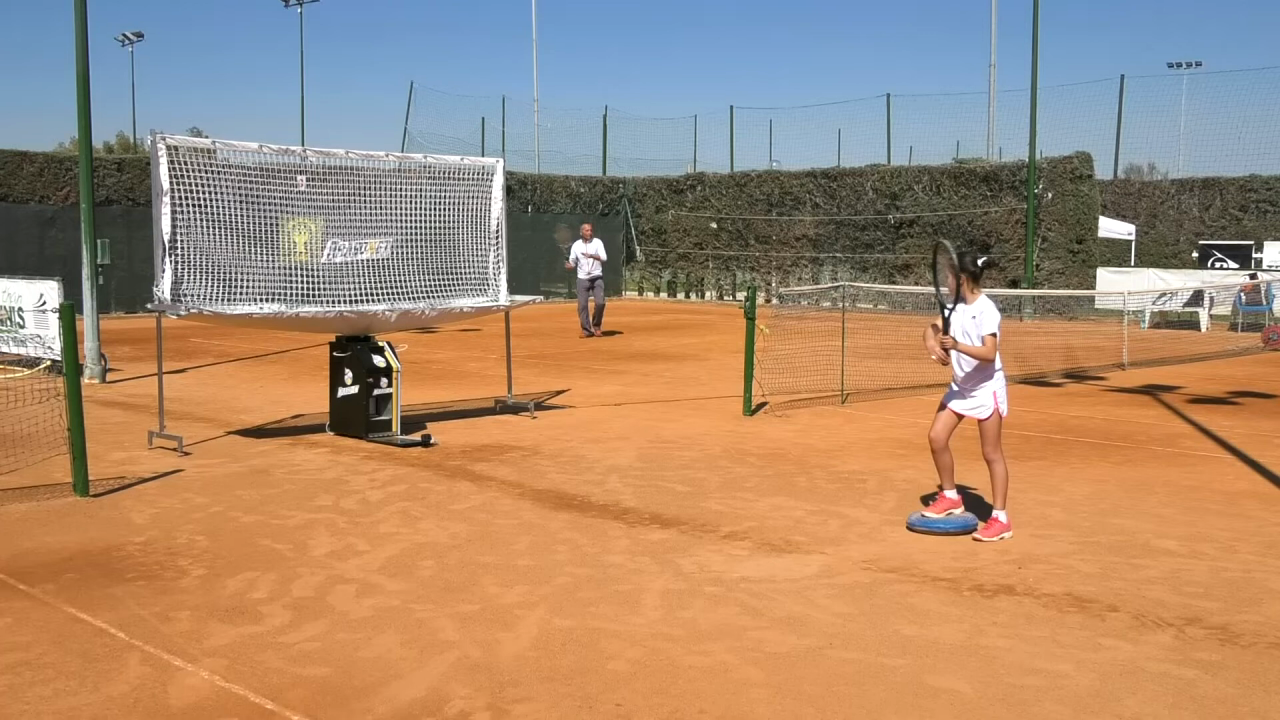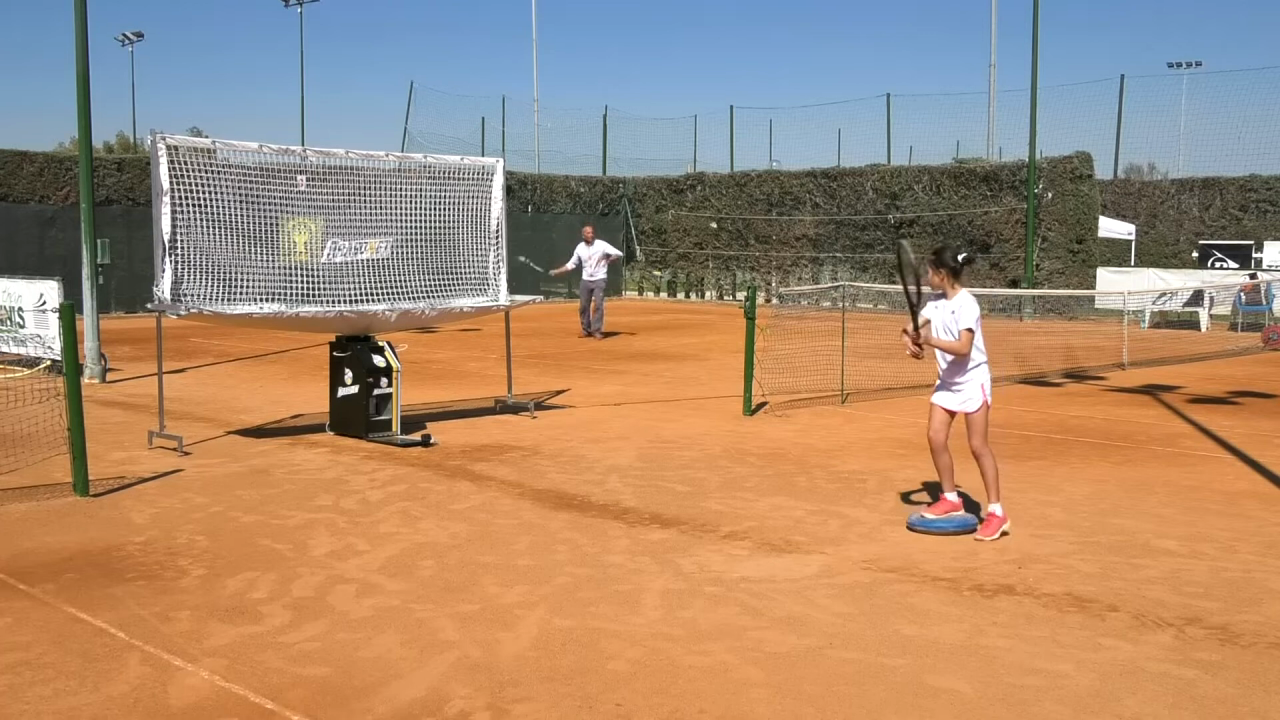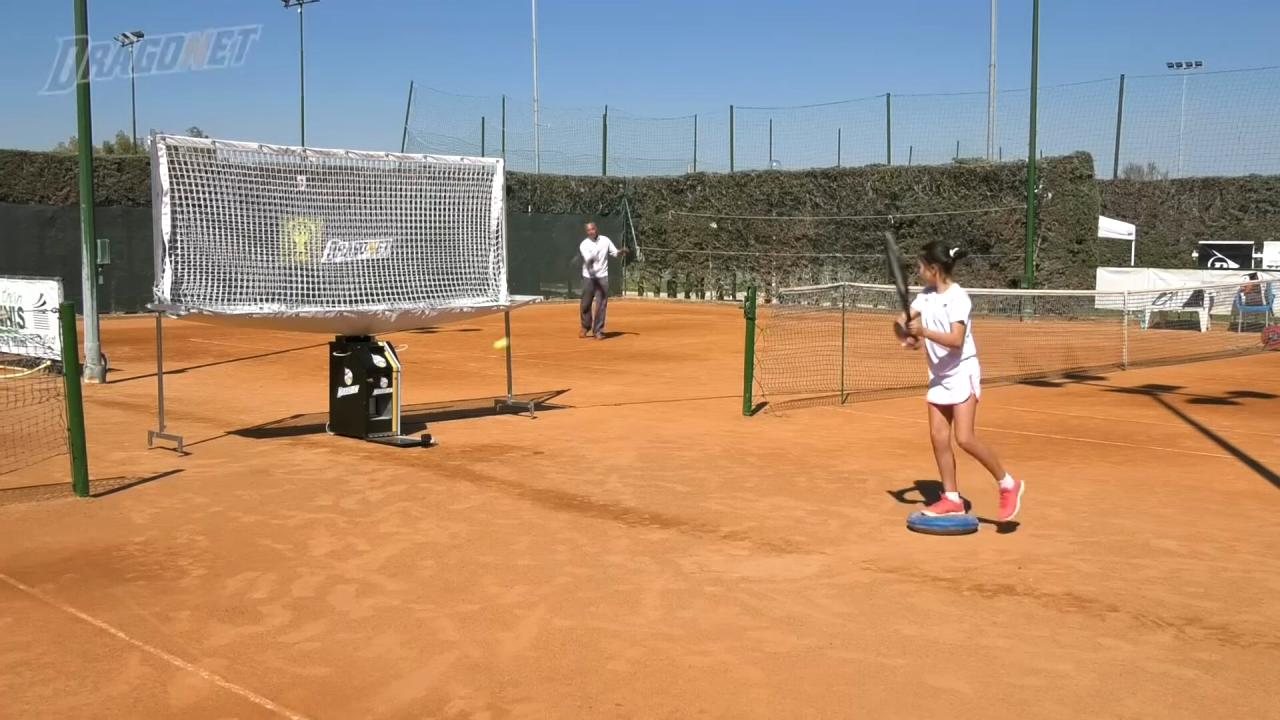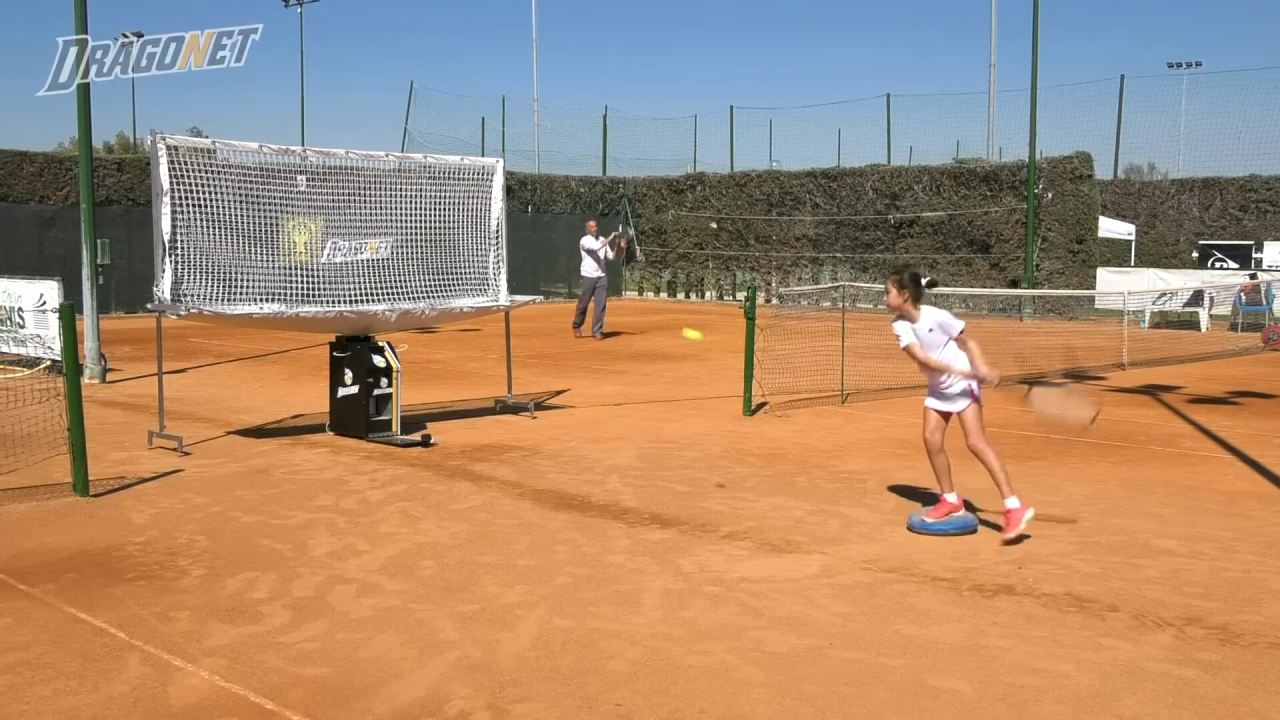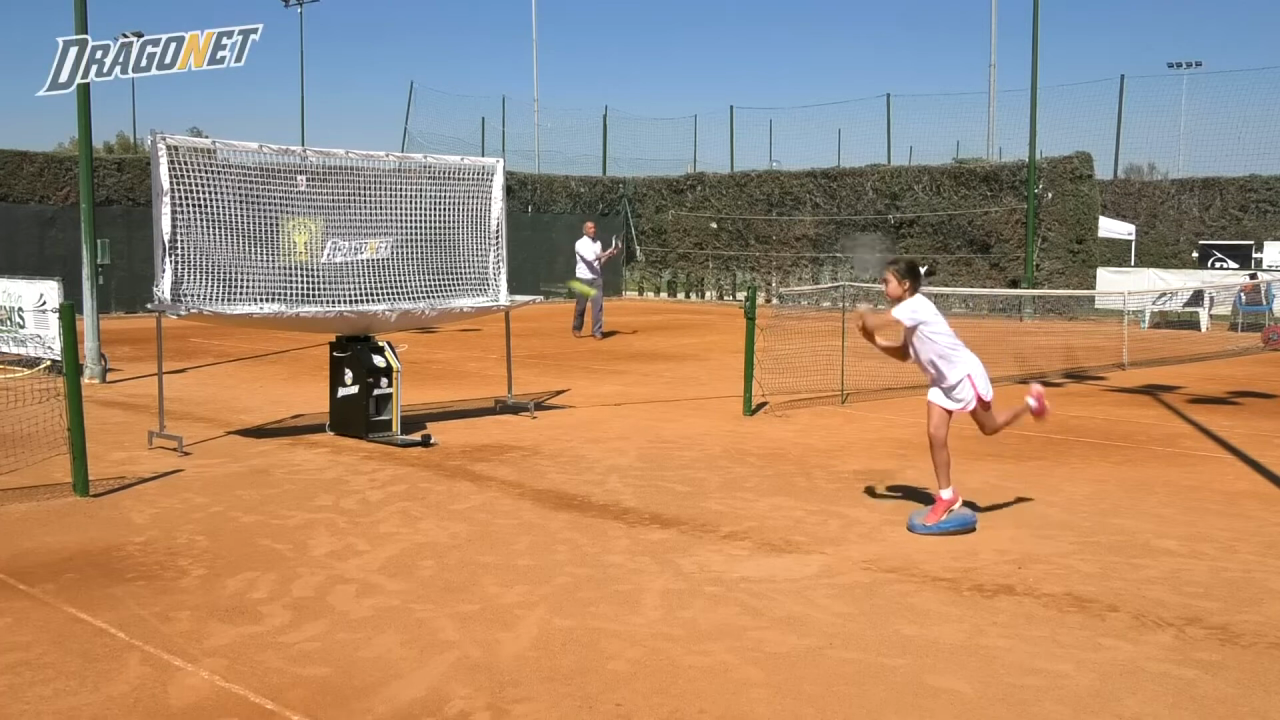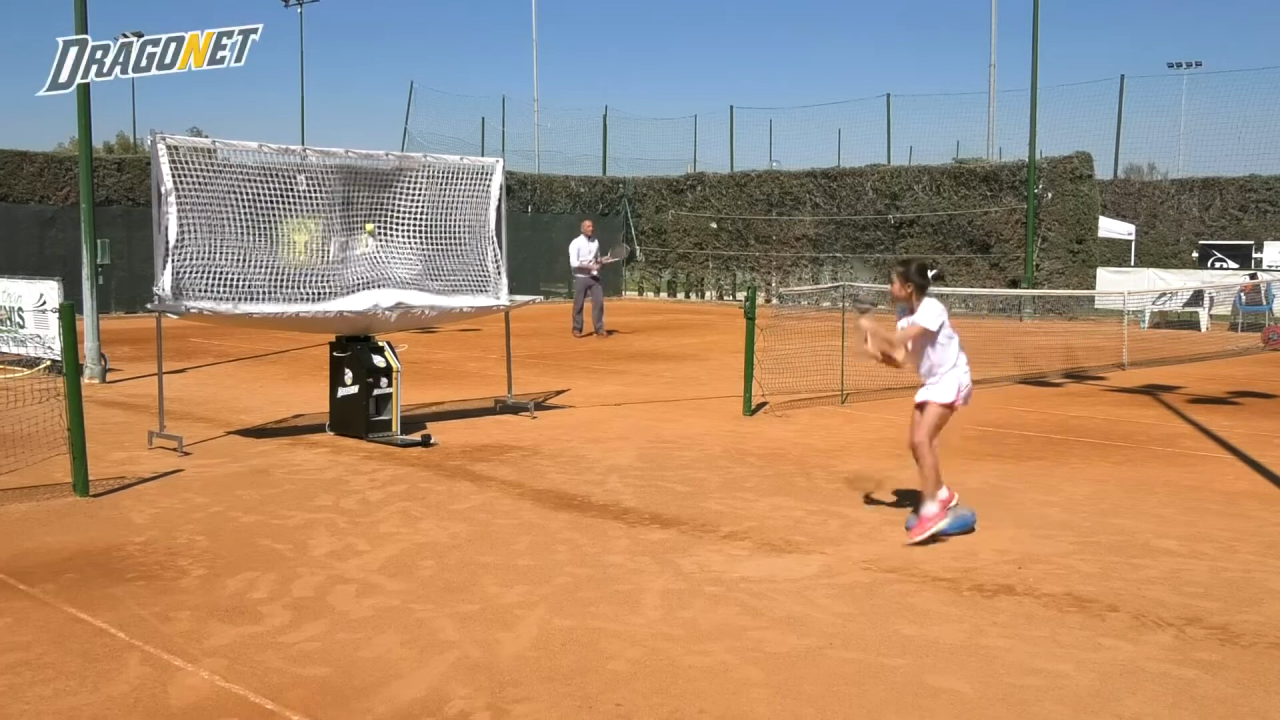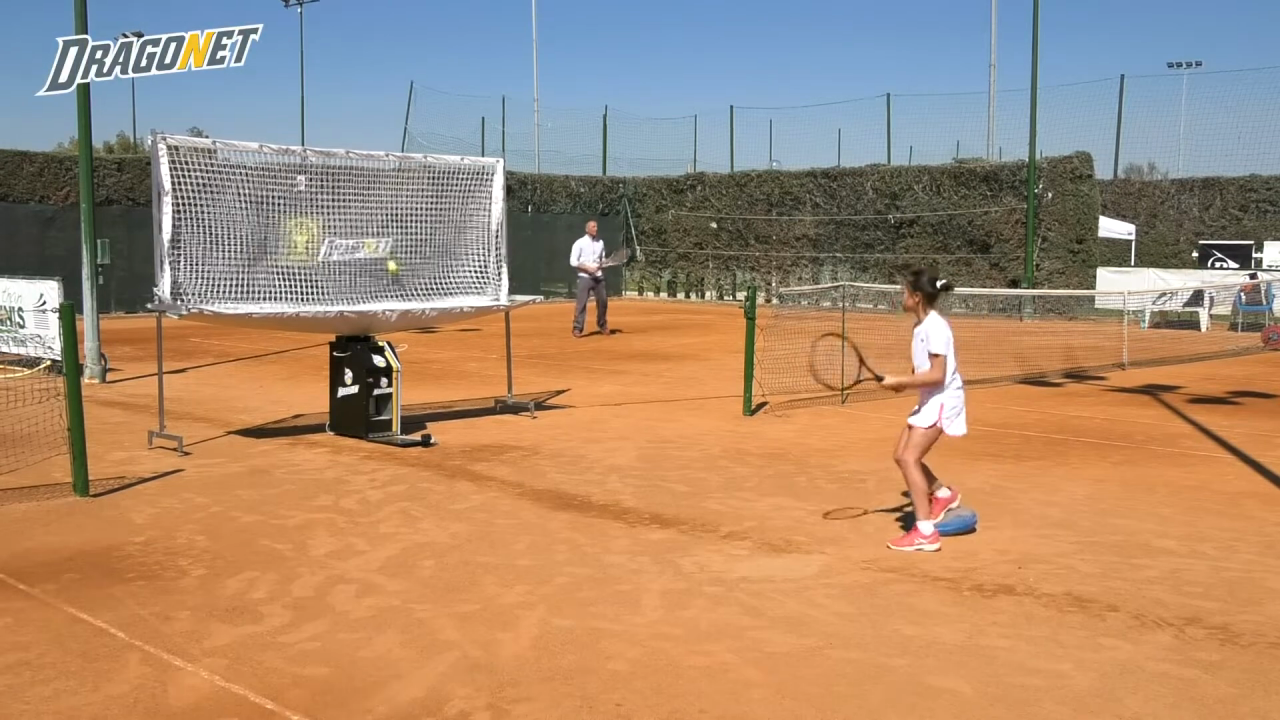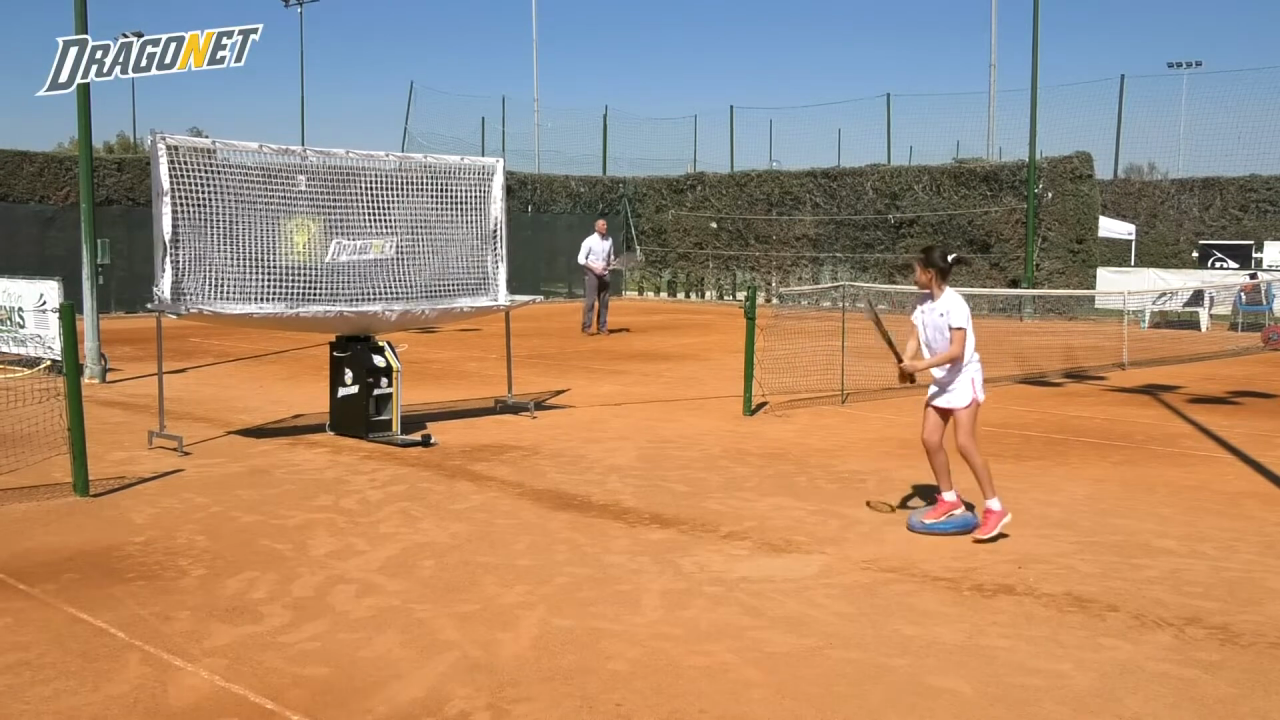
dt=0.3s
person 1, frame 1
left shoulder: (987, 310)
right shoulder: (956, 305)
left elbow: (989, 354)
right elbow: (933, 330)
left wrist: (956, 345)
right wrist: (935, 347)
left hip: (987, 388)
right hip: (960, 386)
left knee: (991, 453)
right knee: (936, 437)
left ankle: (1001, 519)
right ankle: (950, 497)
person 1, frame 2
left shoulder: (967, 304)
right shoulder: (935, 301)
left elbow: (963, 348)
right elbow: (914, 327)
left wrist: (930, 340)
right wrist: (911, 340)
left hip: (973, 381)
right hip: (947, 381)
left knee: (978, 446)
right knee: (935, 438)
left ankle: (996, 513)
right ankle: (950, 499)
person 1, frame 3
left shoulder: (958, 298)
right shoulder: (925, 295)
left elbow: (956, 344)
right elbow: (907, 323)
left wrist: (921, 332)
right wrist: (907, 334)
left hip: (962, 373)
right hip: (939, 376)
left knee: (965, 438)
right knee: (939, 439)
left ankle: (1008, 485)
right ankle: (952, 499)
person 1, frame 4
left shoulder: (939, 317)
right shoulder: (900, 324)
left elbow: (968, 342)
right elbow: (922, 359)
left wrist: (982, 368)
right wrist: (959, 371)
left hip: (962, 385)
right hip: (938, 389)
left knee: (976, 443)
right knee: (931, 440)
left ankle: (1014, 507)
right ankle: (950, 500)
person 1, frame 5
left shoulder: (914, 305)
right shoulder: (911, 317)
left elbow: (877, 323)
right elbow: (902, 354)
left wrist: (865, 316)
right wrist: (875, 341)
left hip: (966, 375)
right hip: (942, 381)
left knee: (991, 426)
right knee: (936, 436)
left ankle: (1031, 400)
right ankle: (946, 497)
person 1, frame 6
left shoulder: (932, 309)
right shoulder: (906, 317)
left elbow: (901, 340)
right elbow: (900, 357)
left wrist: (871, 327)
right wrist: (881, 349)
left hip: (951, 379)
right hip: (931, 383)
left knee: (922, 440)
right knee: (917, 442)
left ankle: (931, 511)
right ankle: (943, 495)
person 1, frame 7
left shoulder: (936, 328)
right shoulder: (921, 326)
left elbow: (936, 374)
left wrist: (899, 381)
right wrist: (903, 381)
left hip: (943, 401)
right hip: (928, 401)
left knee: (909, 459)
right knee: (902, 456)
left ankle: (925, 532)
right ankle: (944, 495)
person 1, frame 8
left shoulder: (955, 303)
right shoulder: (922, 302)
left elbow: (957, 351)
right elbow: (915, 337)
left wrist: (923, 364)
right wrist: (907, 362)
left hip: (964, 378)
right hip: (941, 381)
left knee: (965, 443)
right knee: (930, 439)
left ankle: (994, 509)
right ankle: (949, 499)
